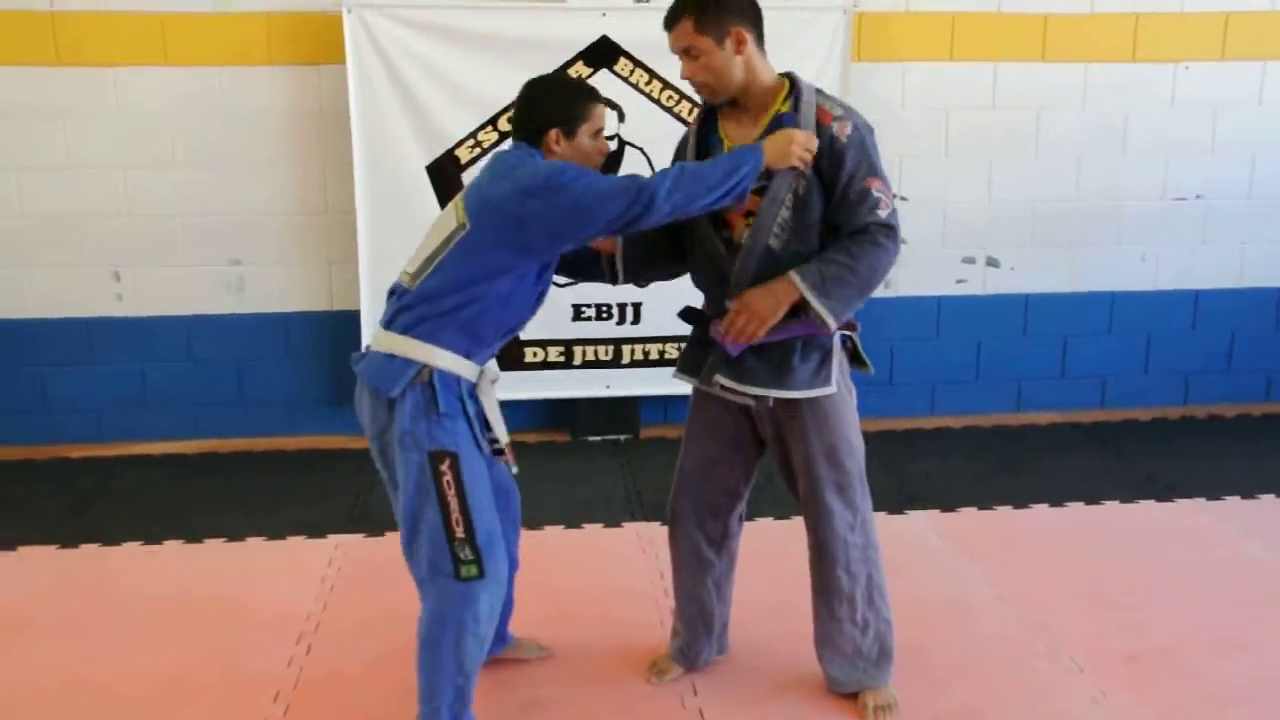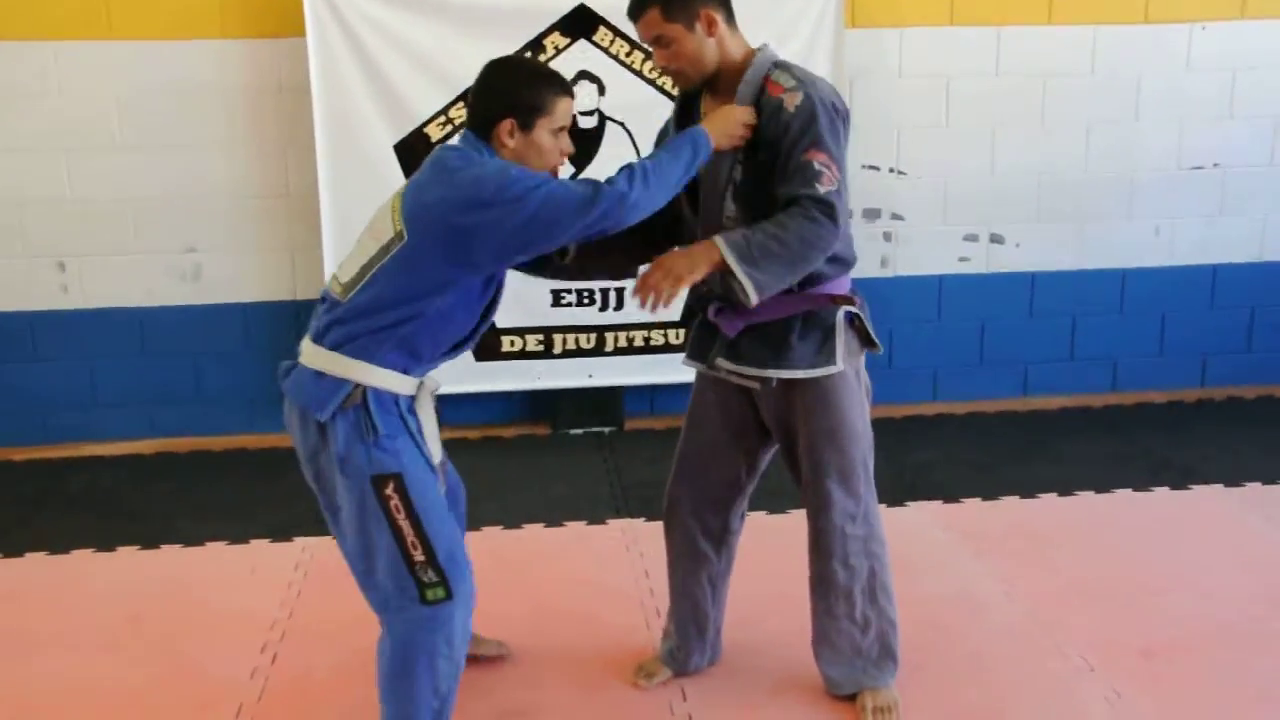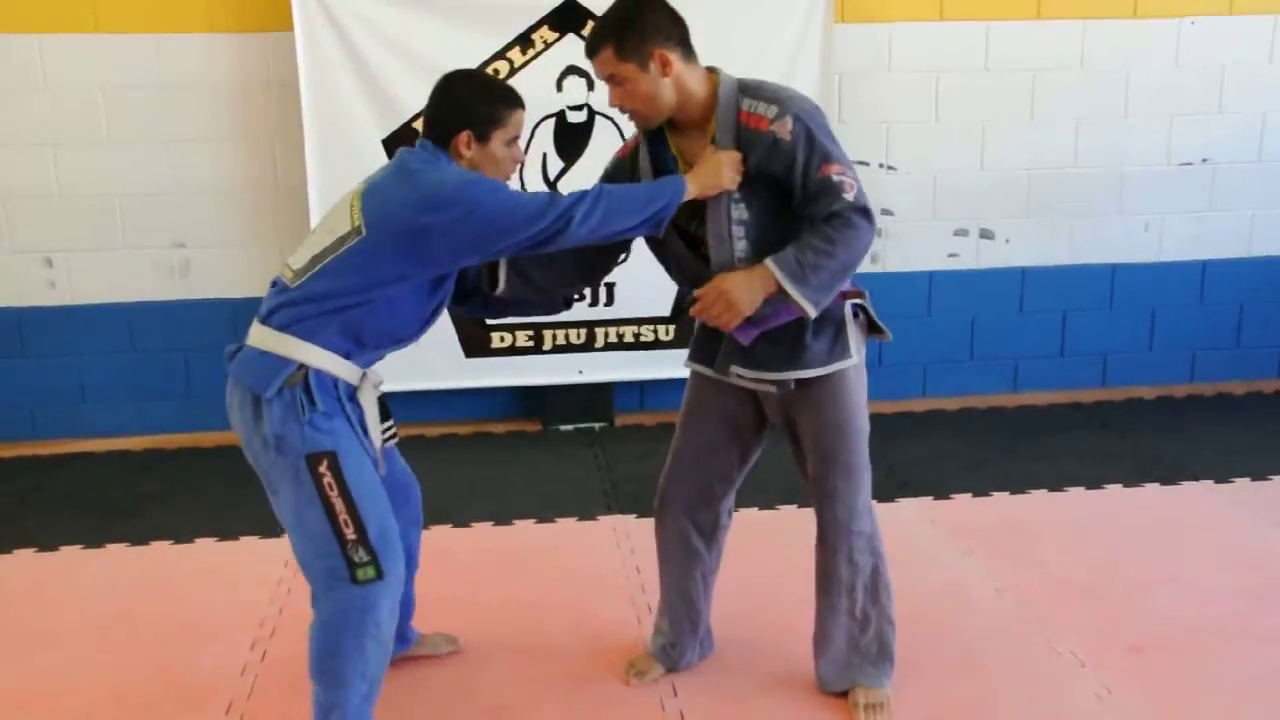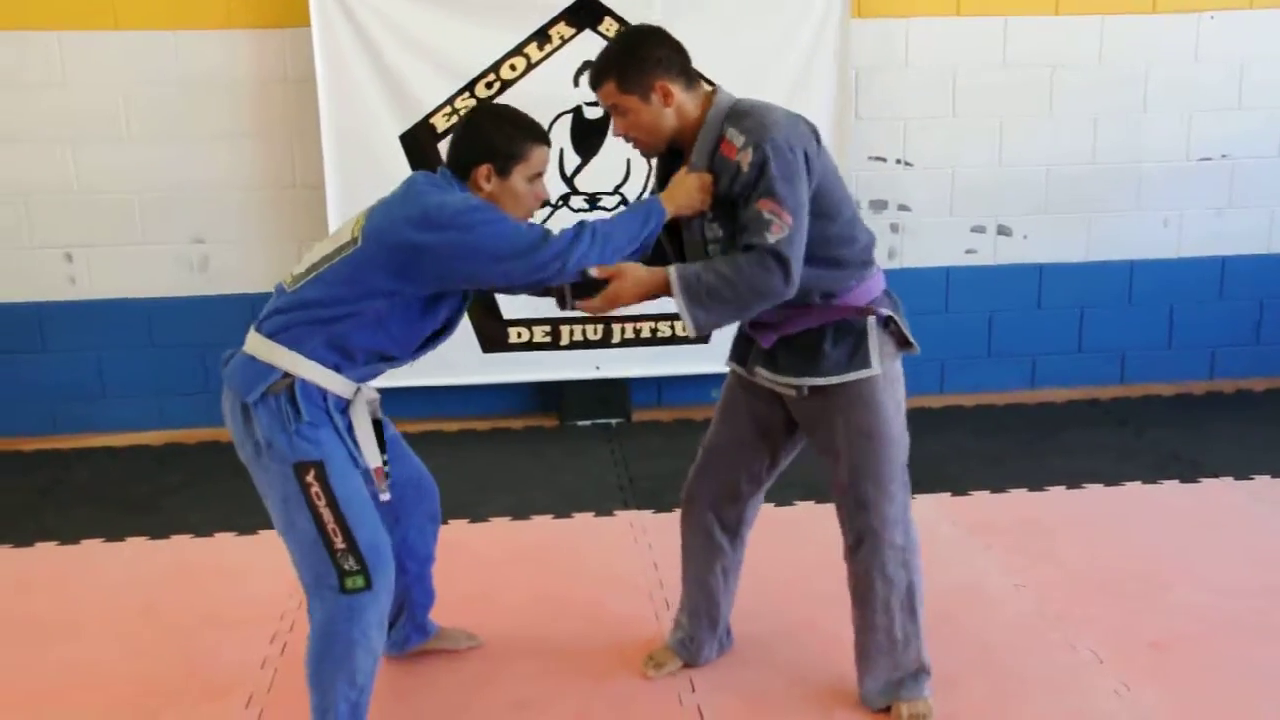
dt=0.4s
person 1, frame 1
left shoulder: (833, 129)
right shoulder: (698, 139)
left elbow: (876, 237)
right elbow: (679, 248)
left wrist: (788, 293)
right wrist: (614, 249)
left hip: (807, 362)
right hip: (723, 356)
left knee: (839, 519)
right knee: (698, 511)
right ankle: (697, 642)
person 1, frame 2
left shoulder: (797, 102)
right shoulder: (690, 116)
left elbow: (815, 224)
right elbow: (657, 233)
left wrist: (712, 257)
right wrist: (562, 249)
left hip: (815, 342)
right hip: (730, 344)
left knee: (840, 510)
right knee: (697, 504)
right ankle: (689, 643)
person 1, frame 3
left shoulder: (782, 119)
right shoulder: (642, 155)
left elbow: (851, 221)
right elbow: (580, 253)
left wrist: (765, 281)
left hip: (816, 340)
right hip: (727, 349)
left knee: (844, 510)
right knee: (686, 501)
right ankle: (679, 641)
person 1, frame 4
left shoulder: (768, 139)
right shoulder: (684, 158)
left elbow: (769, 271)
right elbow: (657, 248)
left wrist: (660, 281)
right wrist: (590, 275)
left hip: (848, 348)
right hip: (768, 351)
left knee: (876, 520)
right knee: (712, 497)
right ankle: (698, 634)
person 2, frame 1
left shoulder: (520, 182)
right shoulder: (536, 185)
right elbow: (651, 199)
right wrist: (761, 155)
left hip: (433, 381)
right hip: (418, 390)
left knee: (495, 508)
right knee: (468, 568)
left ankle: (486, 638)
person 2, frame 2
left shoulder: (462, 177)
right shoulder: (483, 191)
left elbow: (556, 246)
right elbow: (607, 205)
right wrist: (705, 137)
left hip: (361, 393)
right hip: (351, 407)
left knee: (441, 504)
right knee: (435, 589)
left ankle: (448, 642)
person 2, frame 3
left shoulder: (420, 185)
right shoulder: (441, 195)
left elbow: (474, 287)
right elbow: (562, 220)
left wrist: (561, 287)
right wrist: (689, 186)
left hip: (315, 381)
right hip: (293, 390)
left knee: (394, 504)
right knee: (365, 568)
left ankle: (389, 637)
person 2, frame 4
left shoulder: (445, 210)
right shoulder: (442, 219)
left elbow: (529, 270)
right elbow: (555, 257)
right wrist: (665, 206)
left hip: (326, 390)
right hip: (284, 397)
left knee: (412, 500)
right knee: (359, 572)
left ankle: (408, 629)
